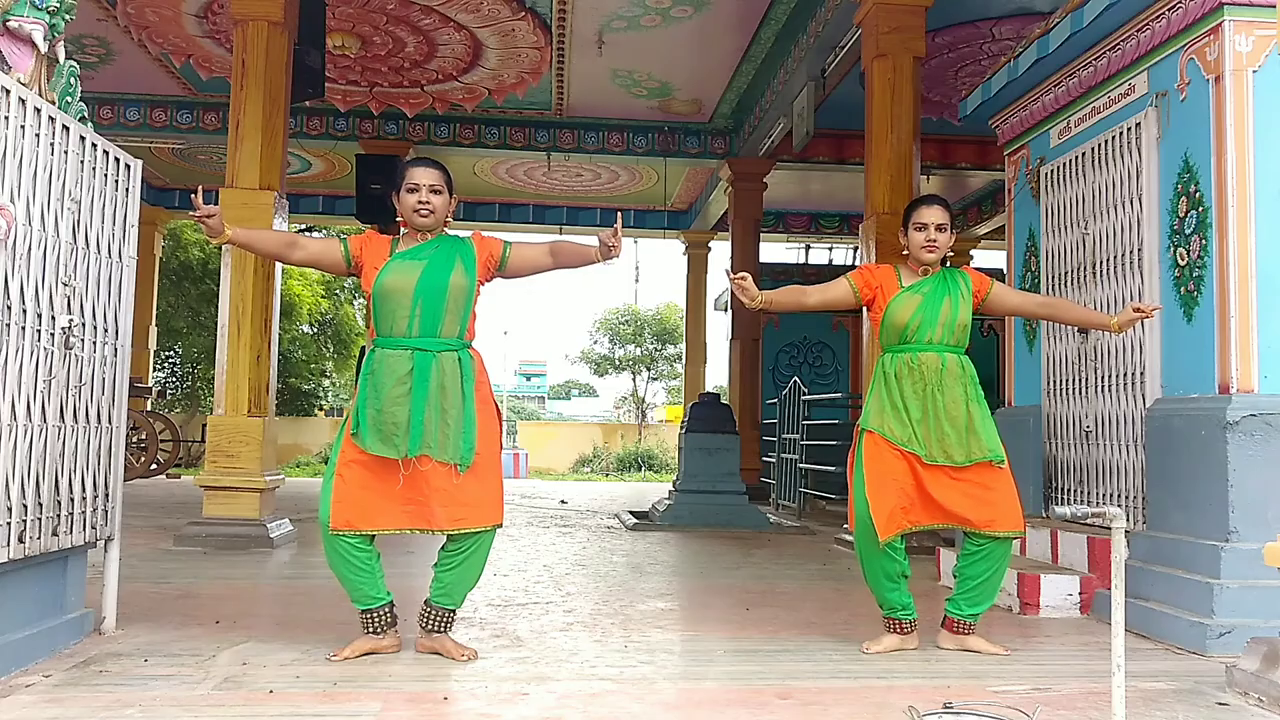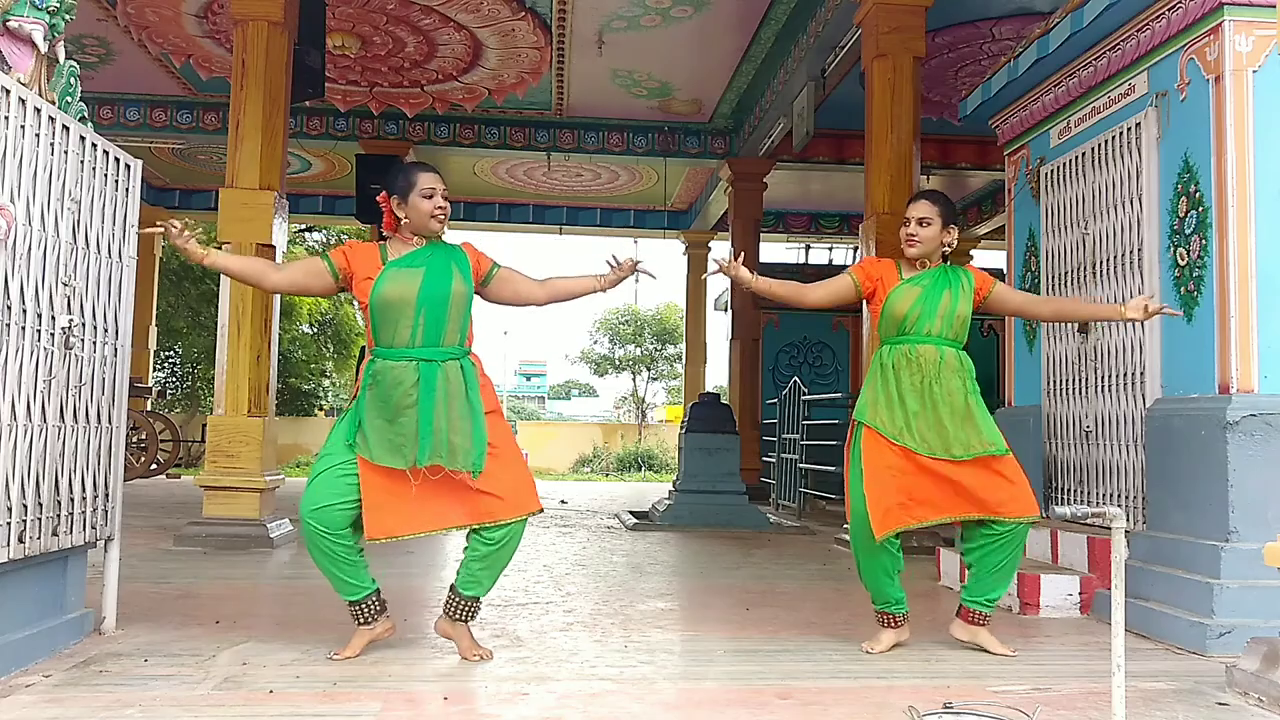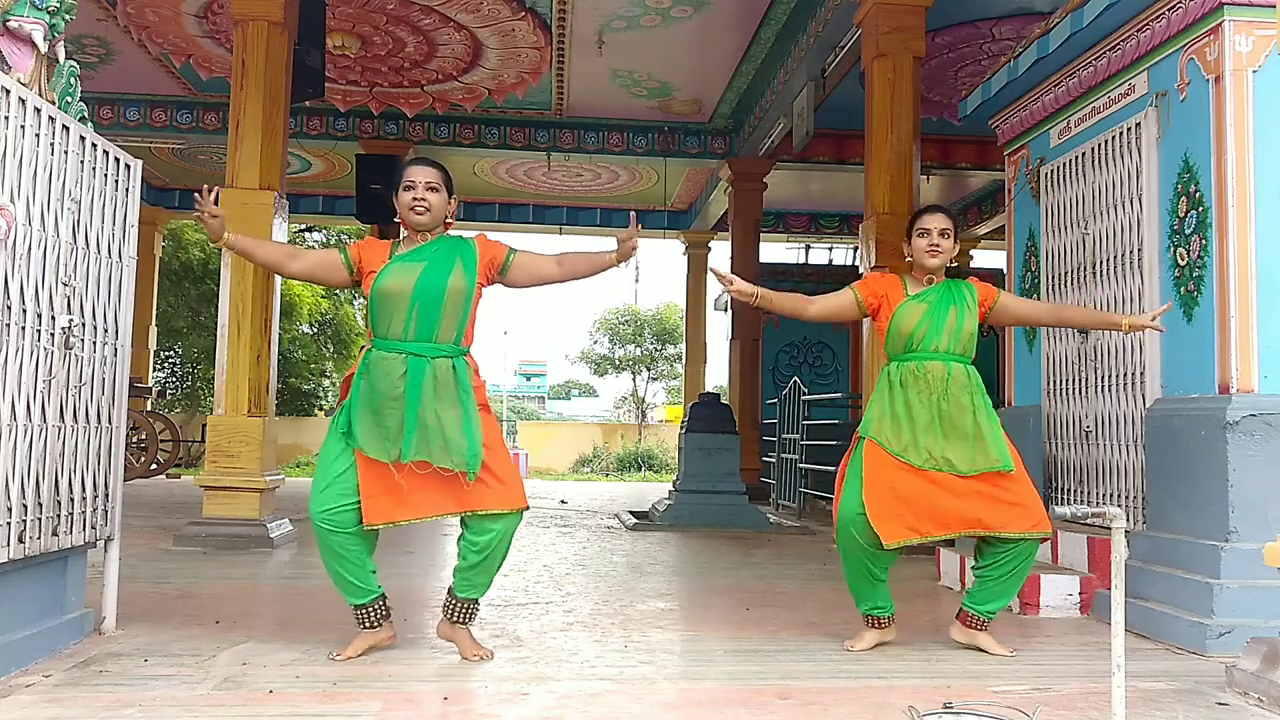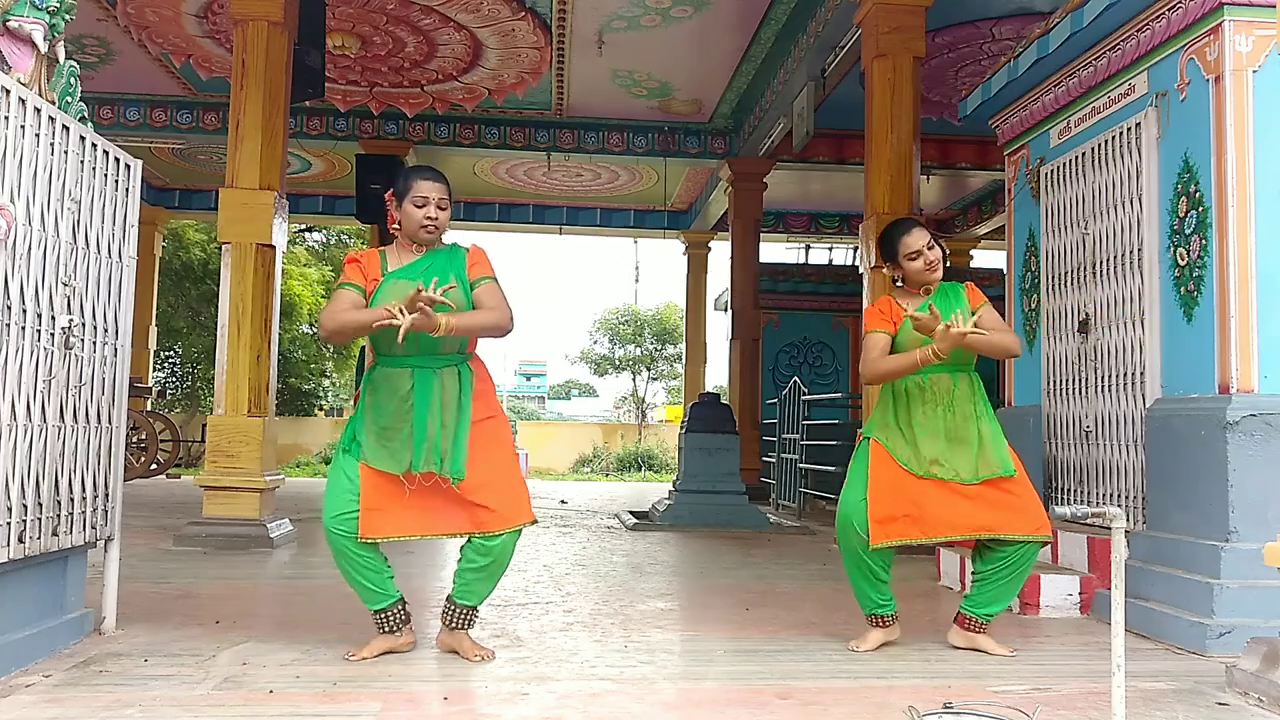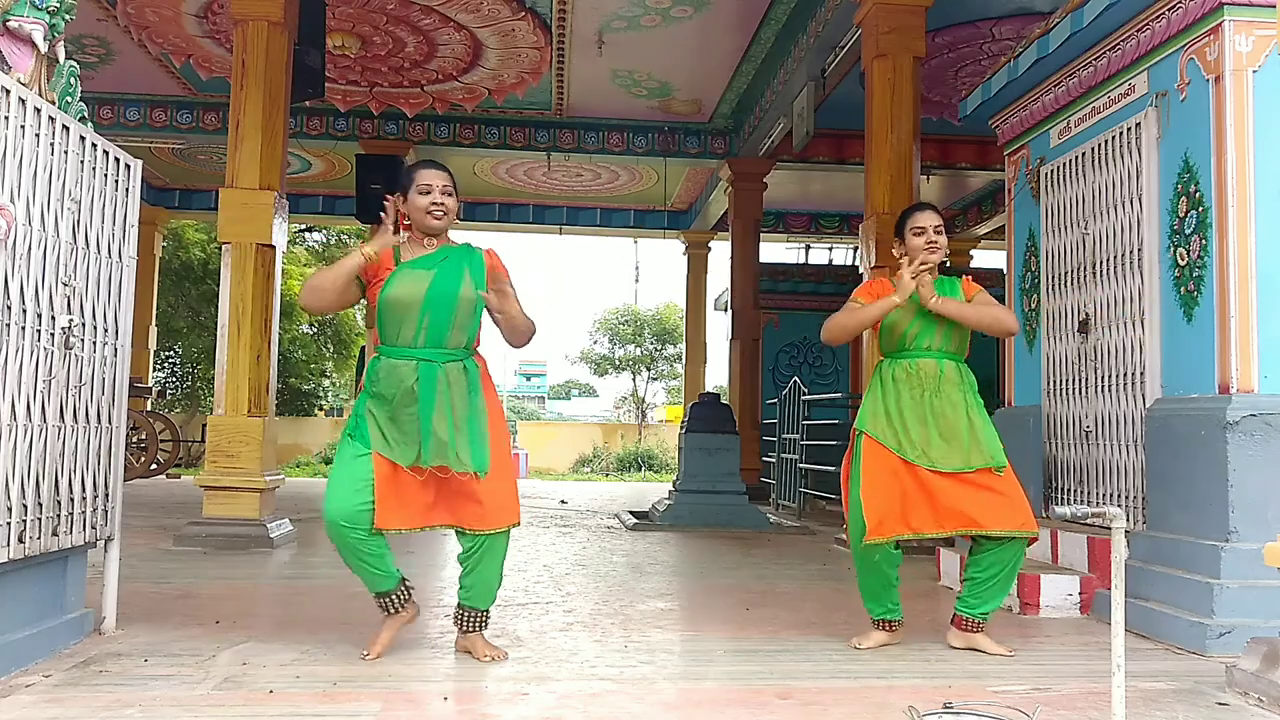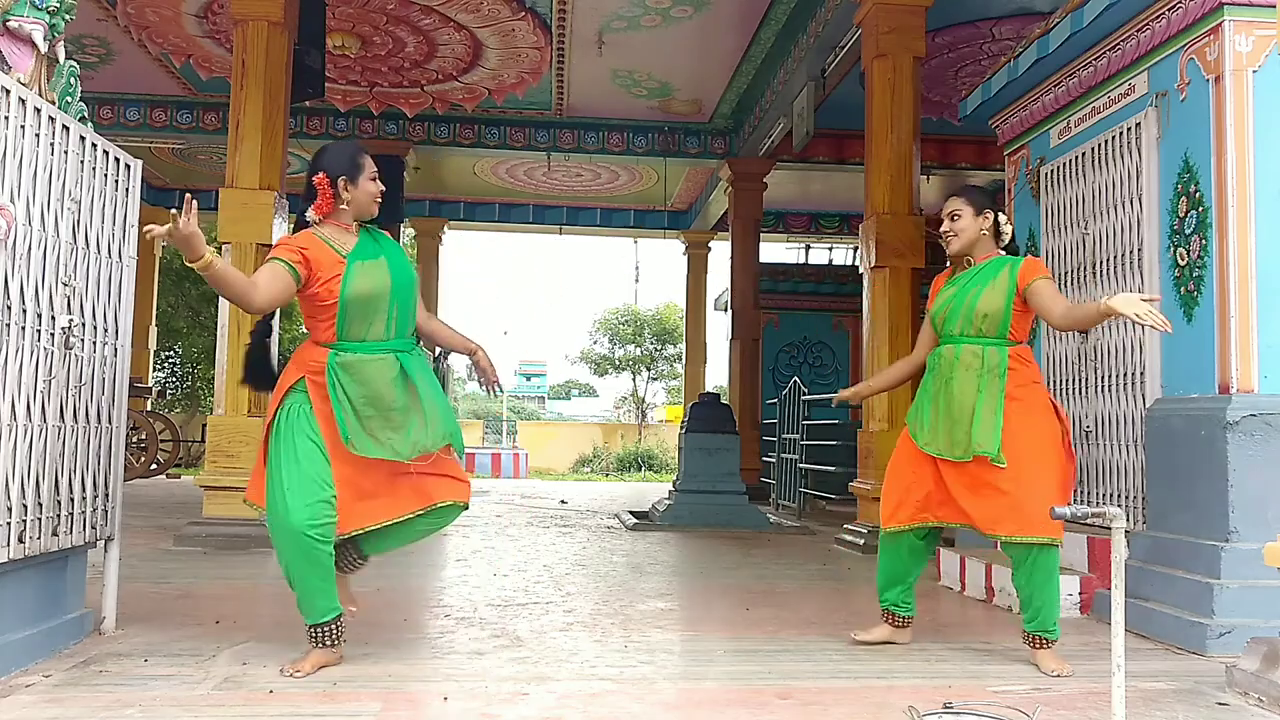
dt=0.5s
person 1, frame 1
left shoulder: (476, 251)
right shoulder: (370, 249)
left elbow: (550, 254)
right elbow: (296, 247)
left wrist: (597, 251)
right wrist: (228, 232)
left hip: (455, 396)
right hip: (384, 395)
left knee: (472, 514)
right knee: (343, 512)
left ankle: (435, 627)
right ankle: (379, 626)
person 1, frame 2
left shoulder: (465, 259)
right shoulder: (359, 258)
left elbow: (536, 292)
right elbow: (275, 276)
left wrist: (606, 280)
right wrist: (200, 251)
left hip: (460, 401)
right hip: (384, 404)
left knee: (506, 510)
right knee: (320, 515)
left ankle: (458, 616)
right ankle: (371, 616)
person 1, frame 3
left shoulder: (477, 252)
right shoulder: (371, 254)
left elbow: (554, 268)
right elbow: (294, 261)
left wrist: (615, 256)
right wrist: (225, 235)
left hip: (450, 396)
right hip: (376, 396)
left knee: (499, 508)
right knee: (331, 510)
left ankle: (456, 619)
right ankle: (374, 622)
person 1, frame 4
left shoulder: (469, 260)
right shoulder: (367, 266)
left elbow: (501, 321)
right elbow: (329, 327)
left wrist: (436, 321)
right wrist: (390, 312)
left hip: (462, 406)
right hip: (388, 407)
left knee: (500, 518)
right knee: (344, 518)
left ankle: (456, 626)
right ankle: (394, 626)
person 1, frame 5
left shoulder: (480, 261)
right shoulder: (376, 260)
left elbow: (520, 334)
right elbow: (312, 300)
left wrist: (498, 304)
right wrist: (371, 251)
left hip: (461, 401)
right hip: (387, 403)
left knee: (489, 517)
right knee: (345, 513)
left ankle: (470, 628)
right ankle: (397, 603)
person 1, frame 6
left shoulder: (382, 243)
right shoulder: (303, 249)
left elbow: (413, 315)
right elbow: (256, 296)
left wrist: (469, 347)
right wrist: (198, 254)
left hip: (396, 395)
right hip: (326, 396)
left knee: (444, 495)
right knee: (303, 519)
left ankle: (347, 555)
right ankle: (326, 638)
person 2, frame 1
left shoulder: (968, 283)
right shoulder: (876, 279)
left elbow: (1041, 305)
right elbow: (811, 296)
left wrist: (1113, 322)
right wrist: (760, 299)
left hip: (957, 412)
right hip: (894, 411)
left knee: (995, 516)
right knee: (876, 517)
left ankle: (959, 625)
right ankle: (900, 624)
person 2, frame 2
left shoulder: (969, 281)
right shoulder: (877, 272)
left elbow: (1042, 306)
right elbow: (809, 294)
left wrist: (1121, 312)
right wrist: (752, 282)
left hip: (954, 406)
right hip: (890, 406)
left knee: (1008, 505)
right knee: (872, 512)
left ankle: (972, 616)
right ankle: (892, 619)
person 2, frame 3
left shoulder: (973, 294)
right shoulder: (881, 288)
left elbow: (1049, 312)
right elbow: (811, 307)
left wrist: (1122, 321)
right wrist: (754, 293)
left hip: (965, 421)
right hip: (898, 419)
left knee: (1022, 521)
right knee: (857, 519)
left ankle: (973, 620)
right ankle: (878, 620)
person 2, frame 4
left shoulder: (966, 294)
right shoulder: (882, 310)
left elbow: (1012, 346)
right elbow: (870, 370)
left wrist: (942, 332)
right wrist: (939, 348)
left hip: (968, 428)
right hip: (900, 427)
left knee: (1023, 525)
right knee: (857, 519)
left ankle: (970, 624)
right ankle: (882, 620)
person 2, frame 5
left shoulder: (963, 289)
right shoulder: (877, 290)
left elbow: (1009, 325)
right elbow: (831, 333)
left wrist: (935, 300)
right wrist: (898, 296)
left hip: (957, 415)
right hip: (892, 415)
left knee: (1007, 520)
right knee: (872, 520)
left ankle: (968, 624)
right ankle: (885, 621)
person 2, frame 6
left shoulder: (1022, 270)
right shoulder: (944, 282)
left elbow: (1061, 313)
right elbow: (922, 354)
left wrist: (1107, 308)
right wrist: (866, 388)
left hip: (1007, 405)
right hip: (942, 407)
left knee: (1024, 515)
right knee: (910, 509)
left ankle: (1040, 637)
right ankle: (895, 618)
